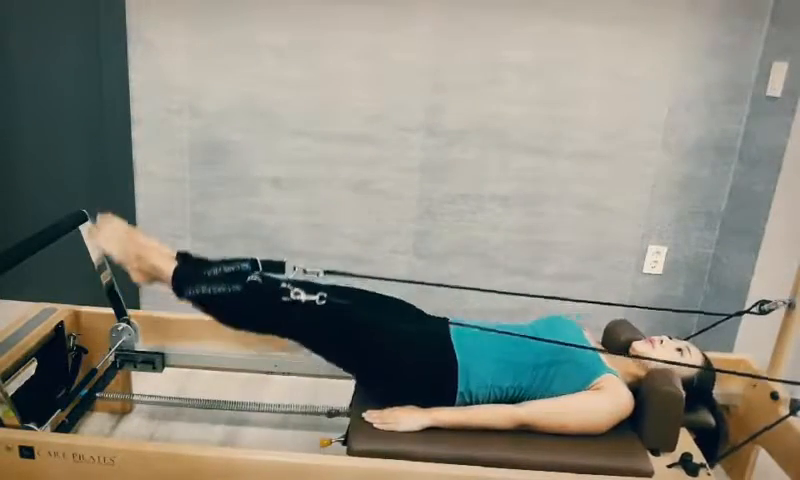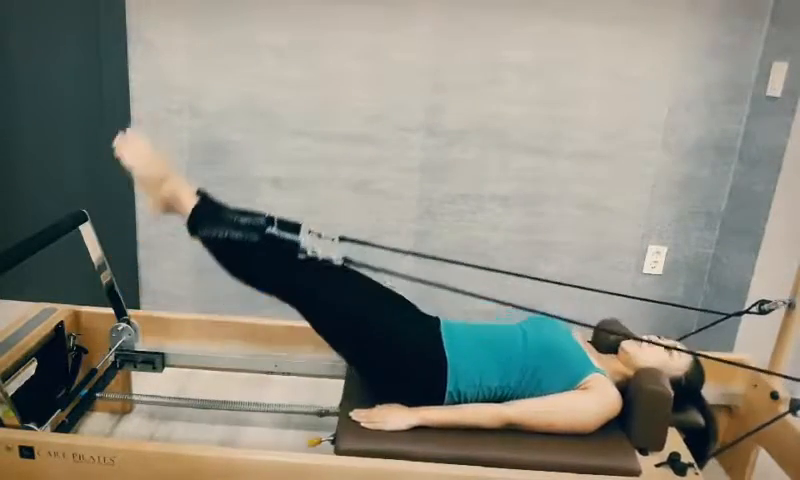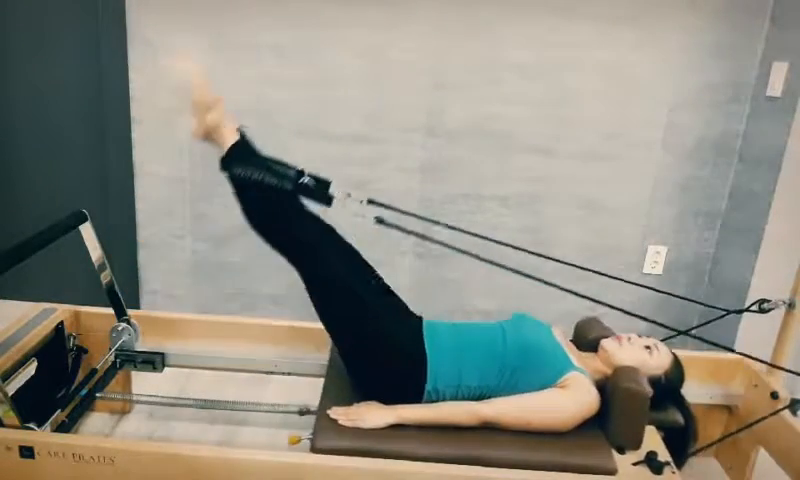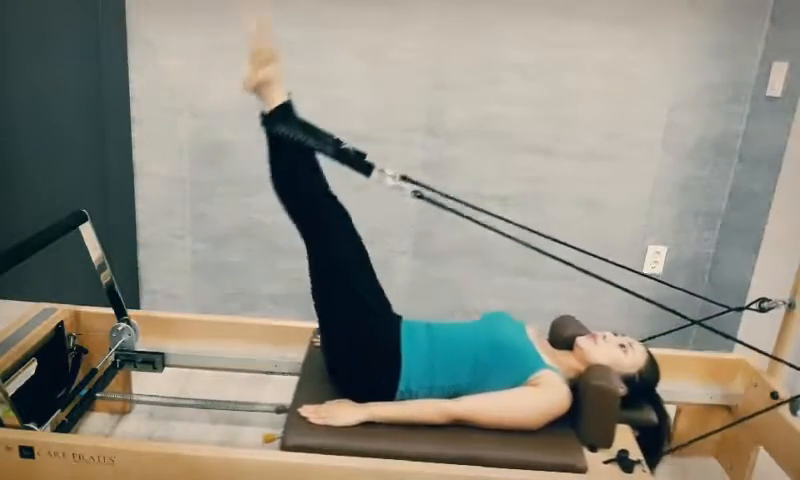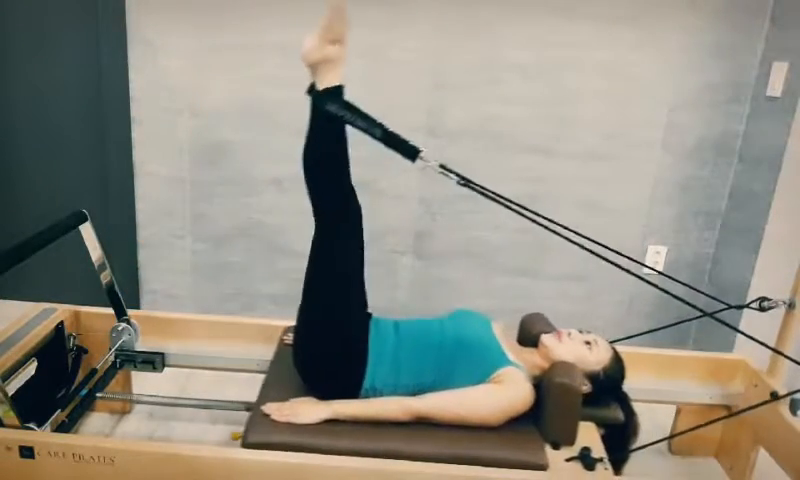
dt=0.3s
person 1, frame 1
left shoulder: (614, 403)
right shoulder: (592, 348)
left elbow: (517, 414)
left wrist: (425, 416)
left hip: (439, 377)
right hip: (439, 338)
left knee: (295, 311)
right knee: (293, 293)
left ankle: (166, 269)
right ankle: (167, 262)
person 1, frame 2
left shoulder: (603, 401)
right shoulder: (581, 351)
left elbow: (505, 414)
left wrist: (413, 415)
left hip: (428, 374)
right hip: (434, 334)
left knee: (303, 278)
right knee: (306, 262)
left ankle: (185, 203)
right ankle: (184, 198)
person 1, frame 3
left shoulder: (580, 399)
right shoulder: (562, 347)
left elbow: (483, 412)
left wrist: (391, 414)
left hip: (404, 374)
right hip: (415, 338)
left knee: (313, 247)
right knee: (317, 240)
left ankle: (226, 137)
right ankle: (227, 135)
person 1, frame 4
left shoulder: (553, 395)
right shoulder: (538, 344)
left elbow: (454, 410)
left wrist: (362, 410)
left hip: (376, 370)
right hip: (397, 336)
left knee: (326, 226)
right knee: (328, 220)
left ankle: (274, 98)
person 1, frame 5
left shoulder: (516, 393)
right shoulder: (502, 343)
left elbow: (417, 409)
left wrist: (325, 409)
left hip: (339, 369)
right hip: (358, 342)
left knee: (339, 217)
